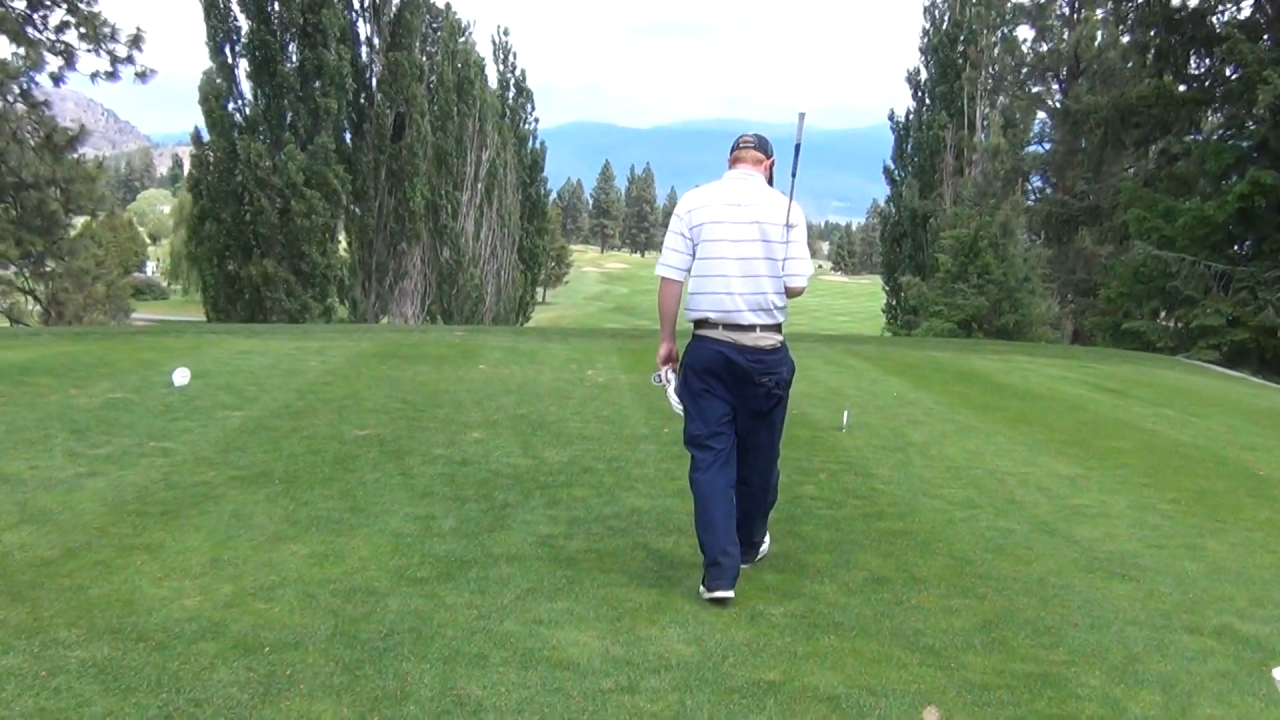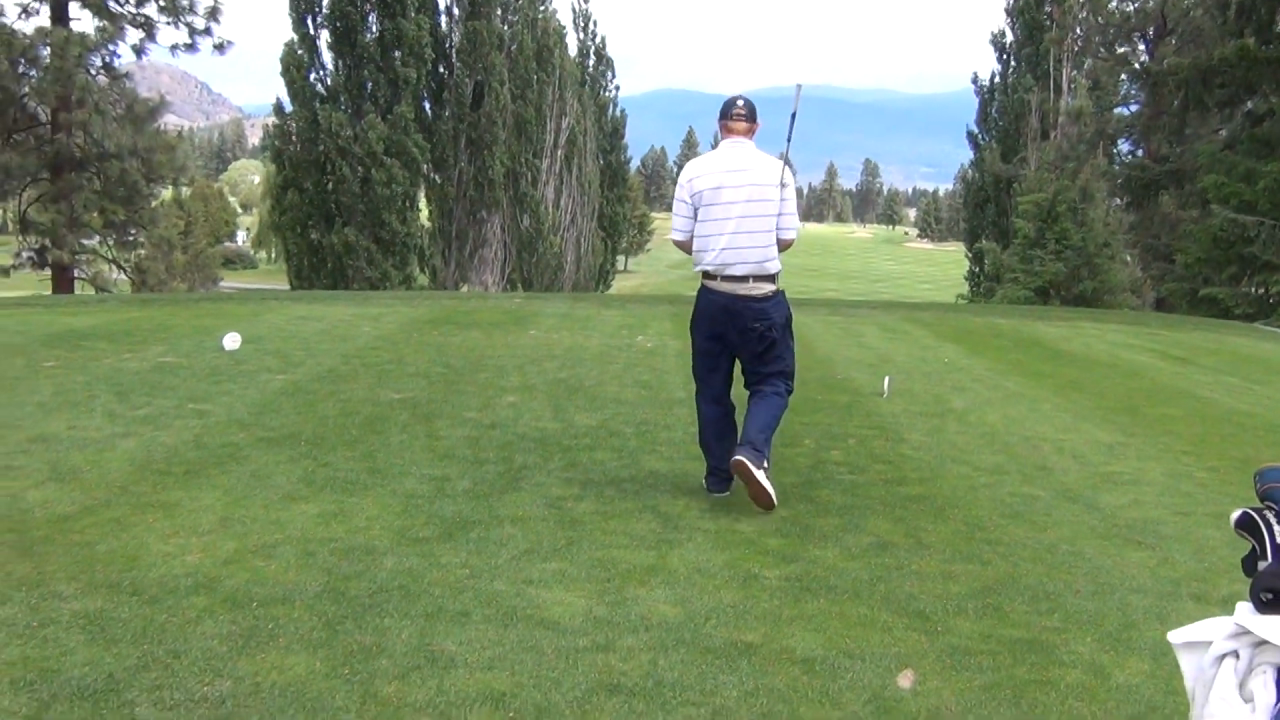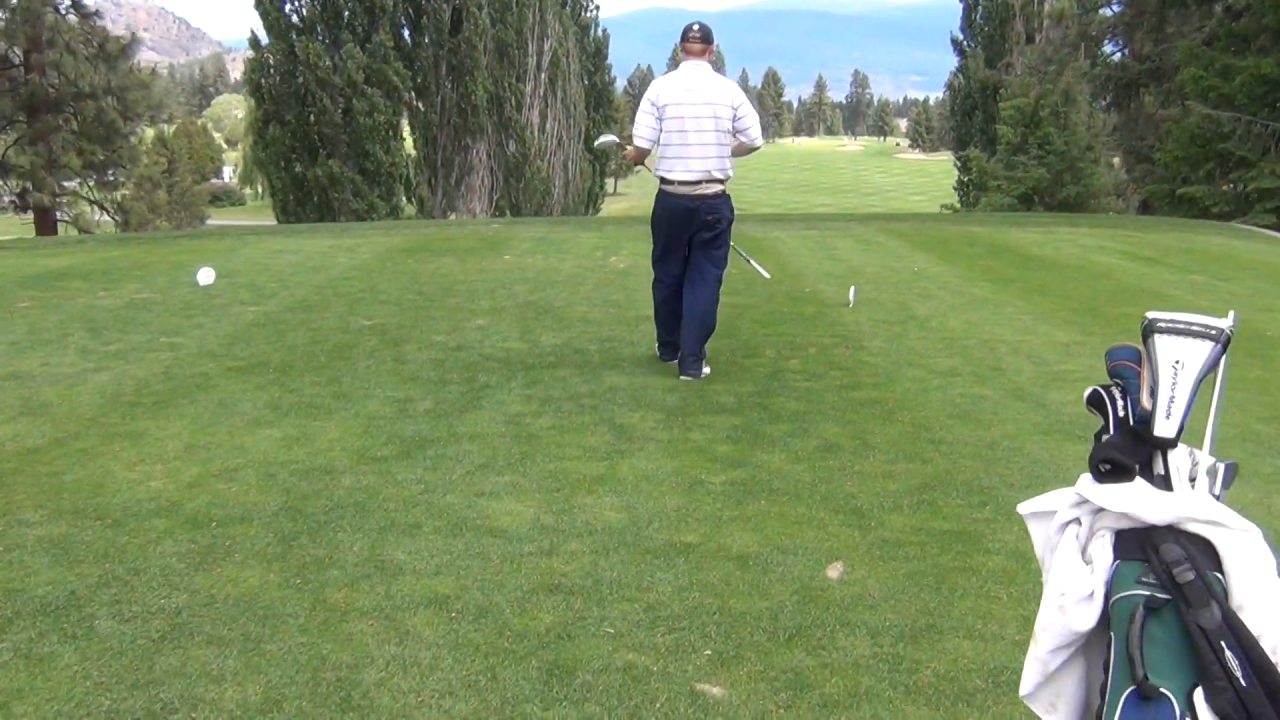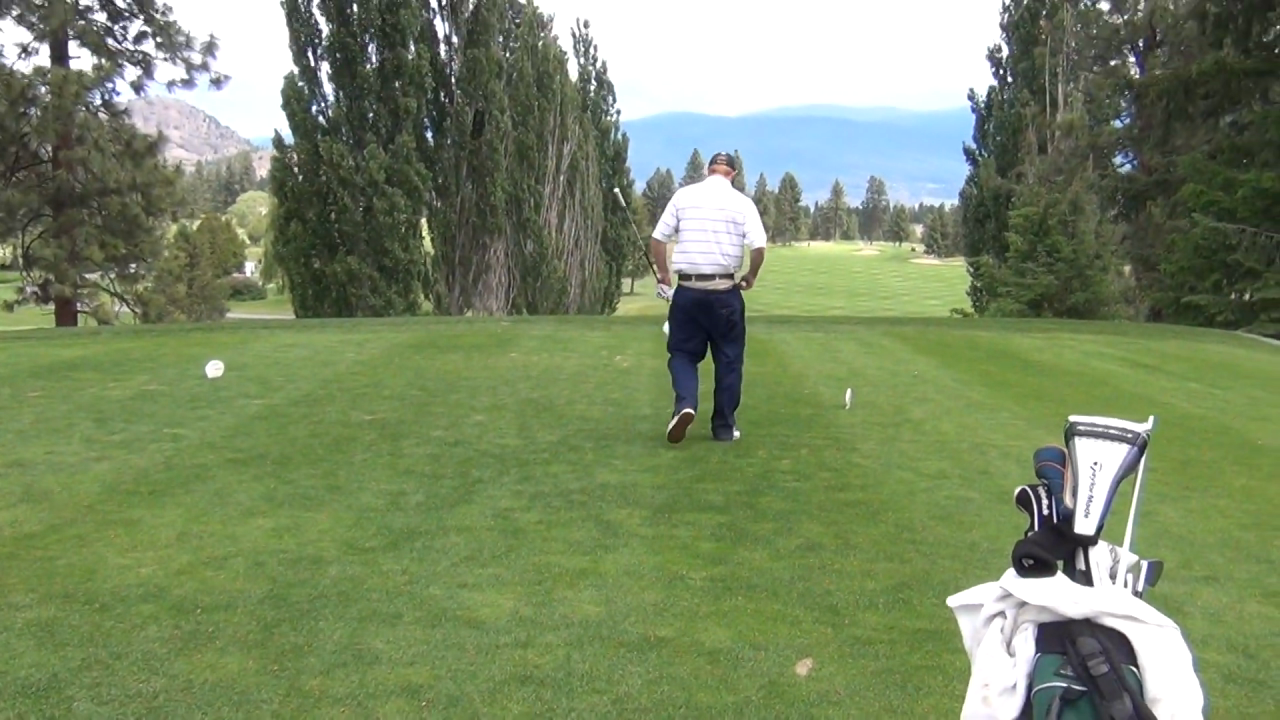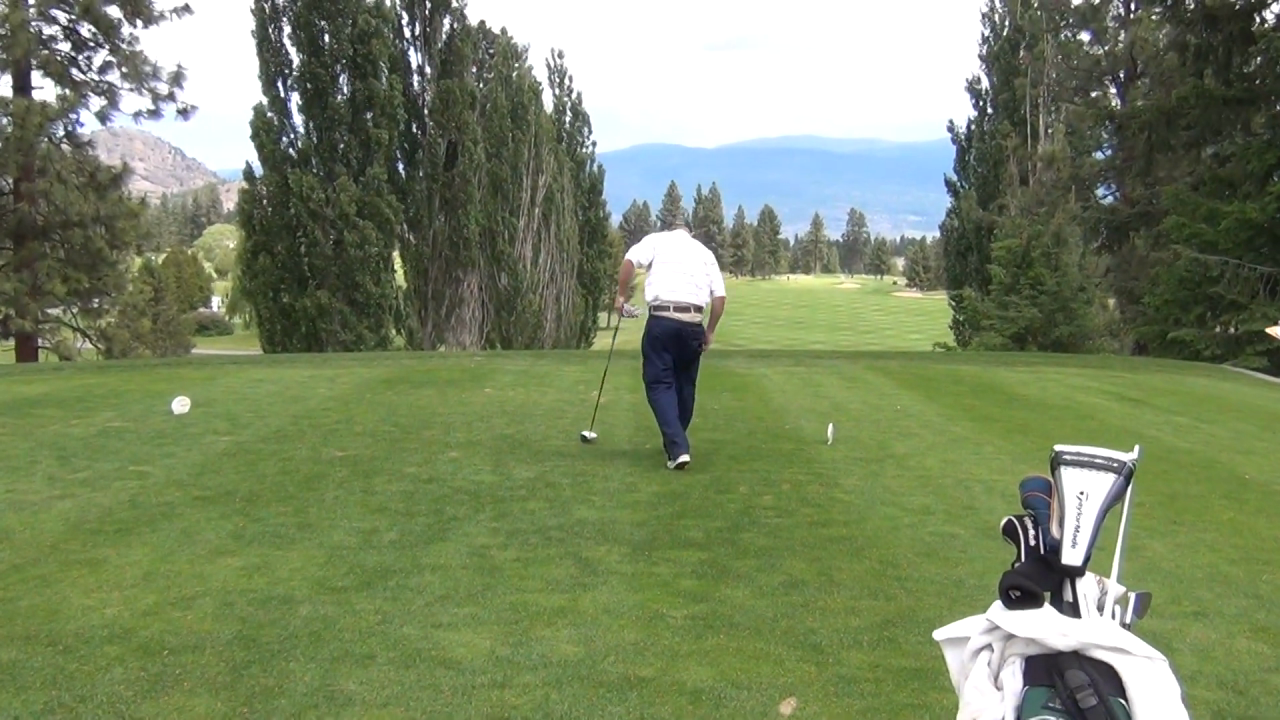
dt=1s
person 1, frame 1
left shoulder: (693, 202)
right shoulder: (786, 208)
left elbow: (670, 277)
right elbow: (796, 286)
left wrist: (666, 340)
left hip: (708, 348)
right hip: (765, 349)
left knee: (711, 458)
right knee: (759, 454)
left ankle: (719, 573)
right ankle: (748, 544)
person 1, frame 2
left shoulder: (695, 170)
right shoulder: (777, 170)
left elbow: (681, 239)
right elbow: (786, 239)
left hip: (714, 296)
right hip: (763, 296)
left knee: (712, 388)
right knee: (772, 383)
left ankle: (717, 475)
right ankle: (751, 452)
person 1, frame 3
left shoulder: (660, 87)
right shoulder: (729, 90)
left elbow: (642, 146)
right elbow: (754, 141)
left wrist: (632, 156)
left hip: (671, 197)
right hip: (713, 198)
left knee: (666, 275)
right knee: (704, 278)
left ankle: (669, 347)
right ankle: (692, 360)
person 1, frame 4
left shoulder: (684, 195)
right shoulder: (742, 202)
left elbow: (659, 238)
right elbow: (758, 246)
left wrist: (663, 273)
right wrist: (751, 275)
left hip: (687, 290)
right hip: (725, 292)
left knee: (683, 354)
right knee: (728, 360)
left ankle: (684, 405)
right ankle: (724, 427)
person 1, frame 5
left shoulder: (656, 241)
right shoulder: (704, 251)
left elbow: (629, 260)
right elbow: (719, 296)
left wrist: (621, 293)
right wrist: (709, 331)
left hip: (662, 321)
right hip: (693, 323)
left knee: (659, 384)
right knee: (685, 384)
left ankle: (677, 448)
right ankle: (678, 443)
